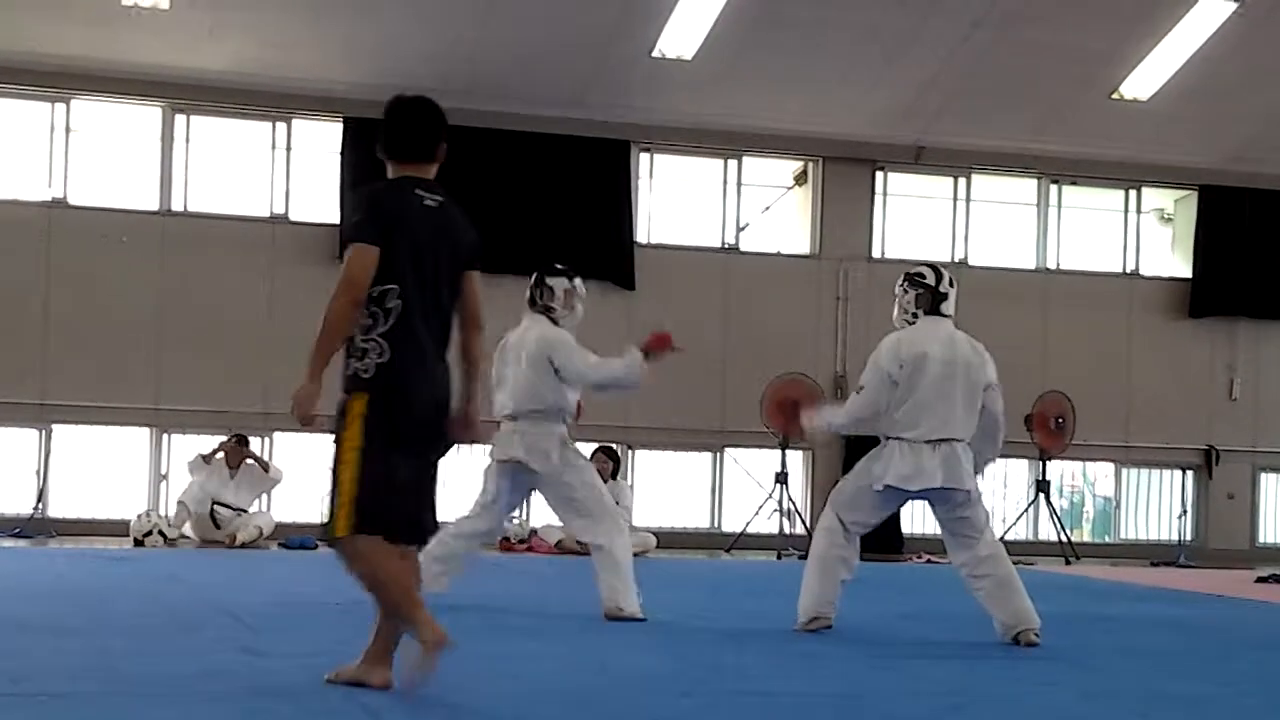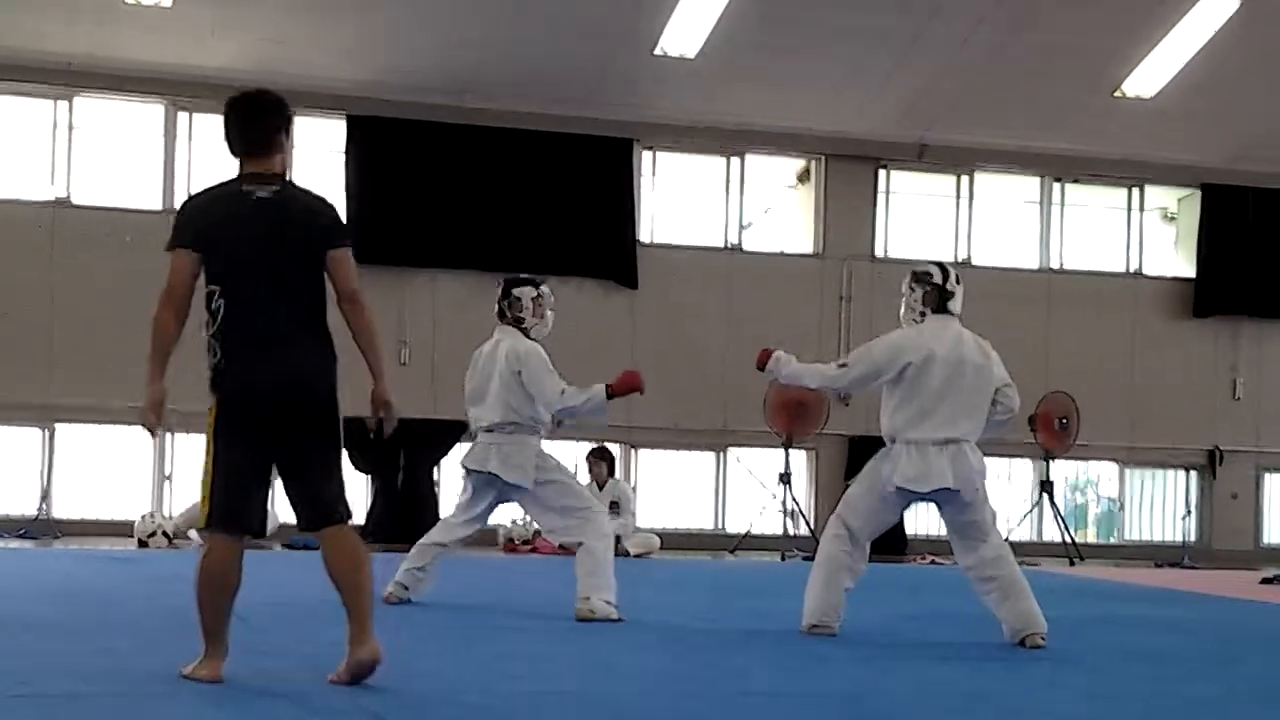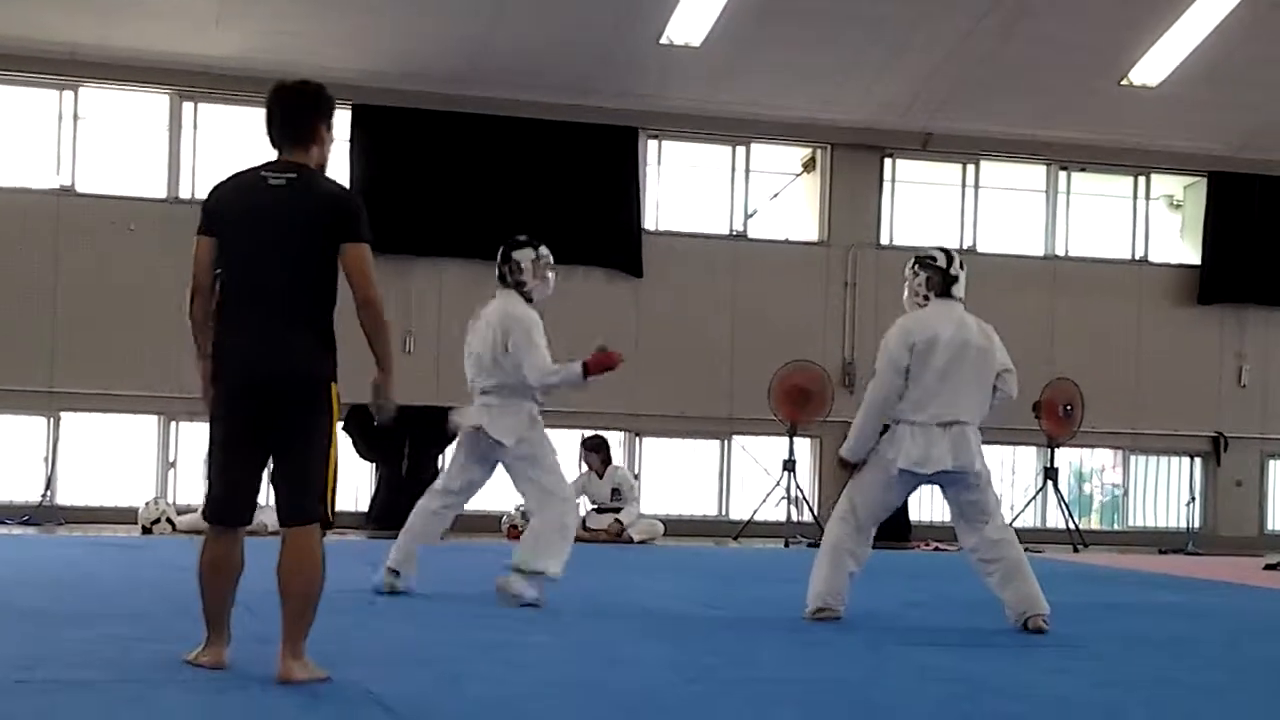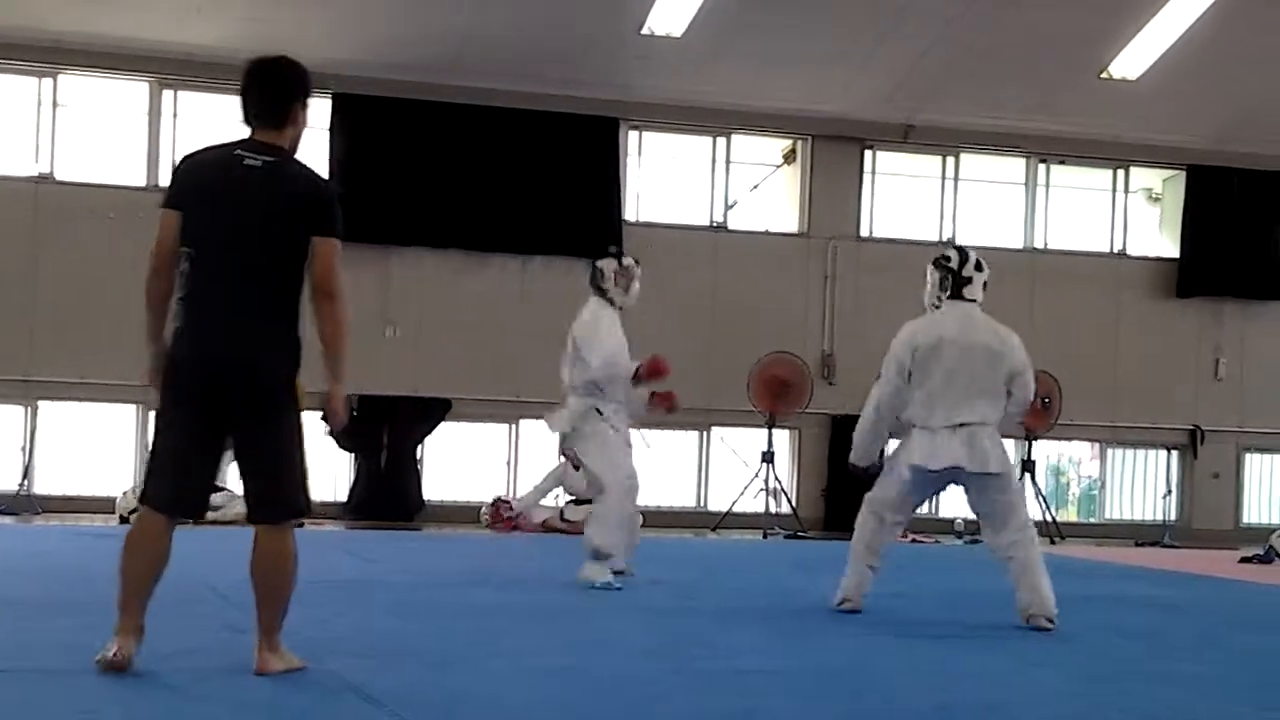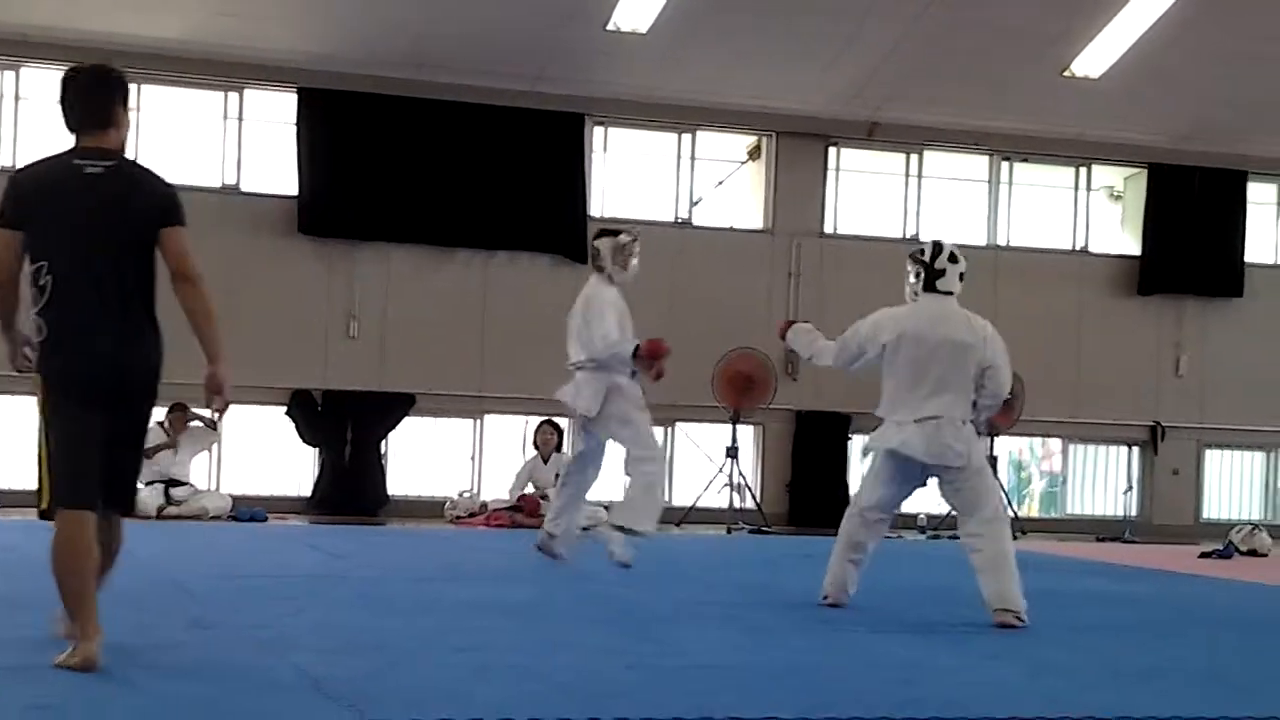
dt=0.7s
person 1, frame 1
left shoulder: (376, 203)
right shoulder: (458, 222)
left elbow: (352, 293)
right elbow: (472, 321)
left wrist: (313, 376)
right wrist: (468, 399)
left hip: (380, 388)
right hip: (431, 393)
left knee: (354, 529)
right knee: (402, 536)
left ankle: (423, 628)
right ankle: (378, 659)
person 1, frame 2
left shoulder: (202, 210)
right shoulder: (318, 212)
left elbow: (174, 301)
right elbow: (351, 300)
left wrist: (156, 380)
right wrist: (379, 378)
left hip: (239, 390)
right hip: (312, 388)
left knee: (224, 529)
right knee: (332, 518)
left ankle: (212, 656)
right ankle: (363, 639)
person 1, frame 3
left shoulder: (225, 196)
right shoulder: (337, 202)
left elbow: (201, 291)
right elbow: (366, 298)
left wrist: (209, 363)
right wrist: (385, 371)
left hip: (238, 375)
right hip: (306, 379)
left knee: (223, 519)
right knee: (303, 522)
left ankle: (214, 643)
right ankle: (293, 656)
person 1, frame 4
left shoulder: (194, 170)
right shoulder: (312, 191)
left elbow: (162, 267)
right elbow: (327, 293)
left wrist: (157, 345)
right wrist: (336, 381)
left hip: (194, 362)
right hip: (267, 371)
left knee: (159, 505)
right knee: (275, 518)
left ankle: (125, 635)
right ankle: (270, 648)
person 1, frame 5
right shoulder: (152, 190)
right elbow: (187, 280)
right wrist: (215, 360)
left hip: (69, 365)
right hip: (135, 363)
left knee: (75, 506)
right knee: (113, 504)
left ankle: (84, 634)
right ankle: (80, 615)
person 2, frame 1
left shoulder: (898, 345)
right shoulder: (974, 351)
left elbow: (864, 409)
right elbow: (993, 417)
left wrist: (817, 419)
right wrist: (981, 456)
left hip: (898, 459)
right hip: (952, 463)
left knee: (838, 521)
right knee: (978, 544)
left ankle: (817, 612)
right ankle: (1023, 624)
person 2, frame 2
left shoulder: (904, 343)
right shoulder: (981, 350)
left elbow: (839, 375)
right elbow: (1007, 404)
left wrist: (779, 363)
left hip: (906, 461)
right hip: (958, 464)
left knee: (846, 531)
right knee: (985, 546)
left ankle: (821, 618)
right ankle: (1029, 628)
person 2, frame 3
left shoulder: (909, 328)
right shoulder: (985, 334)
left elbow: (881, 395)
right elbow: (1006, 390)
left wrist: (853, 449)
left hip: (909, 443)
right hip: (962, 446)
left knee: (853, 517)
right knee: (988, 530)
left ankle: (825, 602)
right ankle: (1031, 611)
person 2, frame 4
left shoulder: (917, 332)
right shoulder: (1003, 338)
left elbow: (886, 399)
right elbow: (1022, 396)
left wrist: (863, 452)
left hip: (926, 445)
right hip: (981, 446)
left knee: (879, 515)
right knee: (1013, 529)
left ankle: (852, 593)
right ankle: (1039, 608)
person 2, frame 5
left shoulder: (890, 321)
right shoulder: (979, 330)
left elbow: (838, 354)
right elbow: (998, 389)
left wrist: (797, 335)
left hip: (901, 438)
right hip: (955, 439)
left knee: (866, 512)
right knee: (986, 522)
left ankle: (836, 590)
right ankle: (1006, 605)
person 3, frame 1
left shoulder: (510, 341)
right shoulder: (554, 339)
right elbow: (599, 375)
right wrist: (644, 353)
left hip: (510, 444)
right hip: (546, 446)
left knee: (478, 524)
right knee: (606, 522)
right ankle: (621, 600)
person 3, frame 2
left shoulder: (482, 353)
right shoulder: (526, 351)
right elbow: (560, 401)
right wrist: (612, 390)
left hip: (485, 453)
right hip: (522, 456)
left knee: (457, 524)
right knee: (593, 522)
left ankle: (400, 585)
right ankle: (593, 600)
person 3, frame 3
left shoulder: (484, 315)
right shoulder: (521, 316)
right elbow: (539, 374)
right wrist: (588, 367)
left hip: (481, 416)
right hip: (515, 418)
left knee: (442, 497)
right knee: (556, 502)
left ankle: (393, 571)
right ankle: (522, 577)
person 3, frame 4
left shoulder: (606, 319)
right shoulder: (596, 318)
right elbow: (605, 368)
left wrist: (651, 398)
right wrist: (639, 372)
left hip: (605, 418)
right hip: (589, 417)
left knee: (620, 488)
right knee: (623, 483)
left ankle: (608, 556)
right ankle: (597, 562)
person 3, frame 5
left shoulder: (597, 294)
right shoulder: (602, 294)
right elbow: (604, 346)
left wrist: (643, 363)
right wrist: (640, 351)
left hip: (595, 390)
right hip: (605, 391)
left knee: (583, 465)
right knee: (650, 459)
left ankle: (553, 533)
right ankle: (619, 530)
